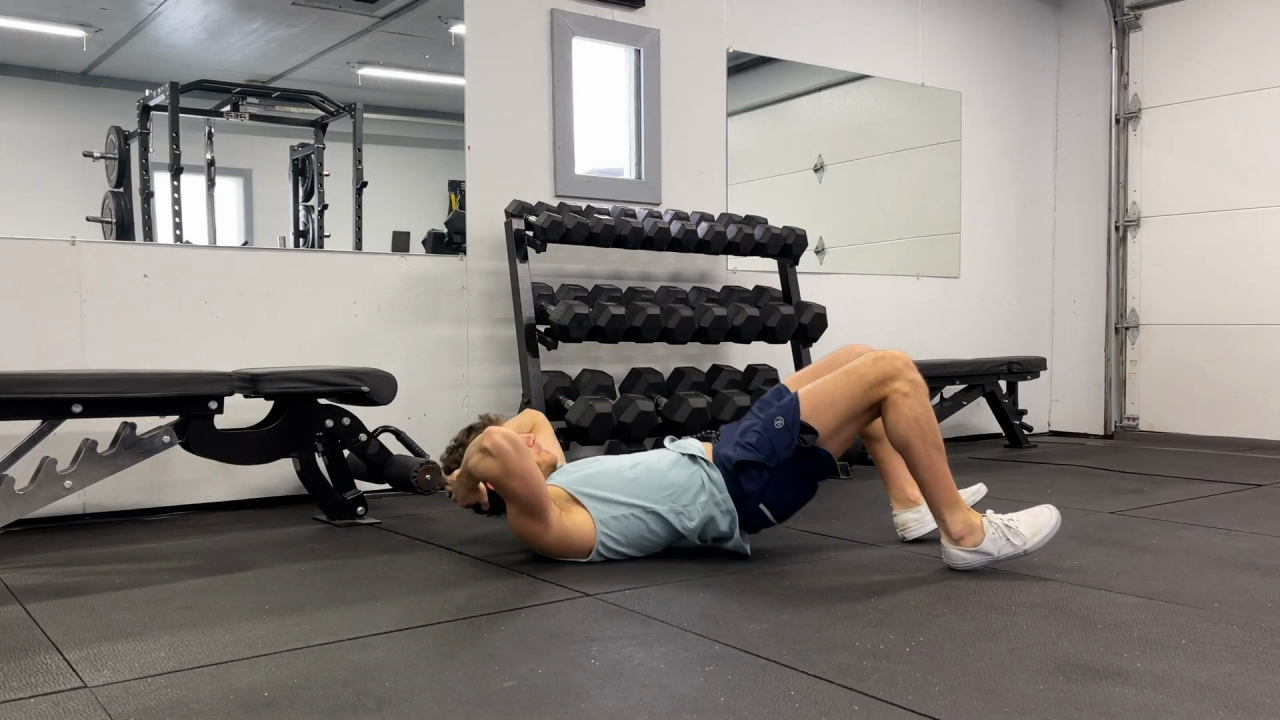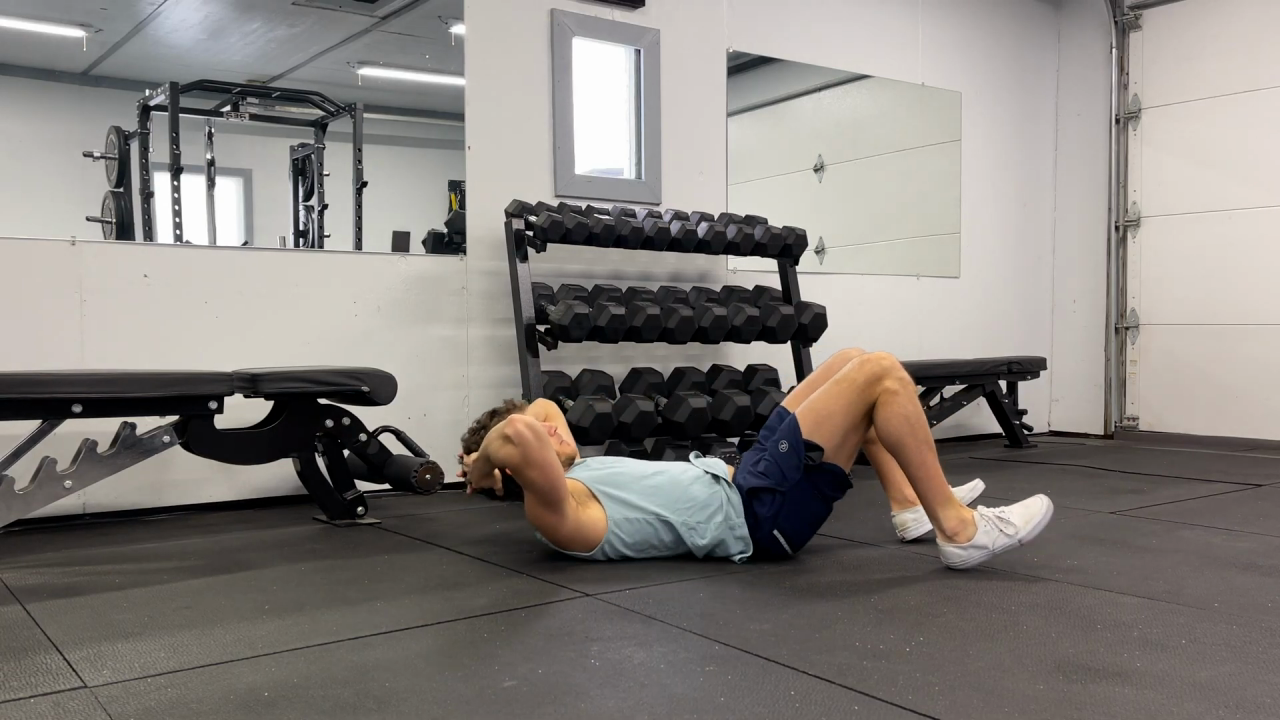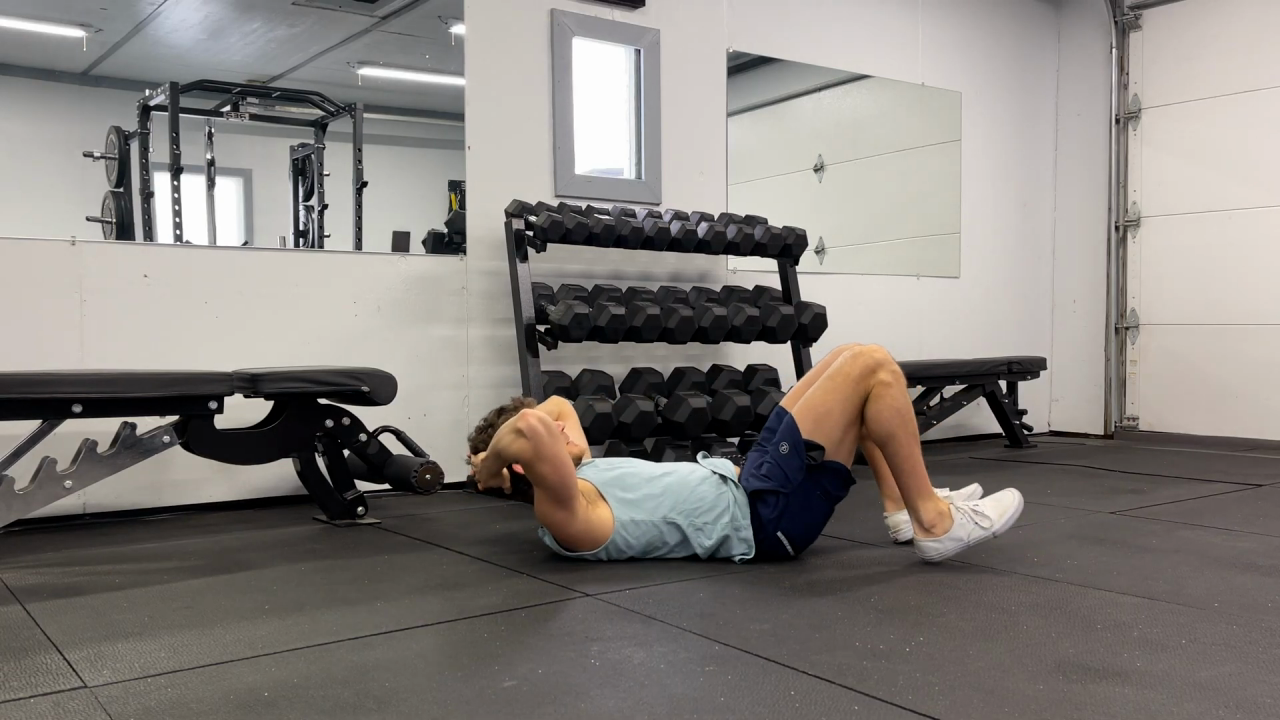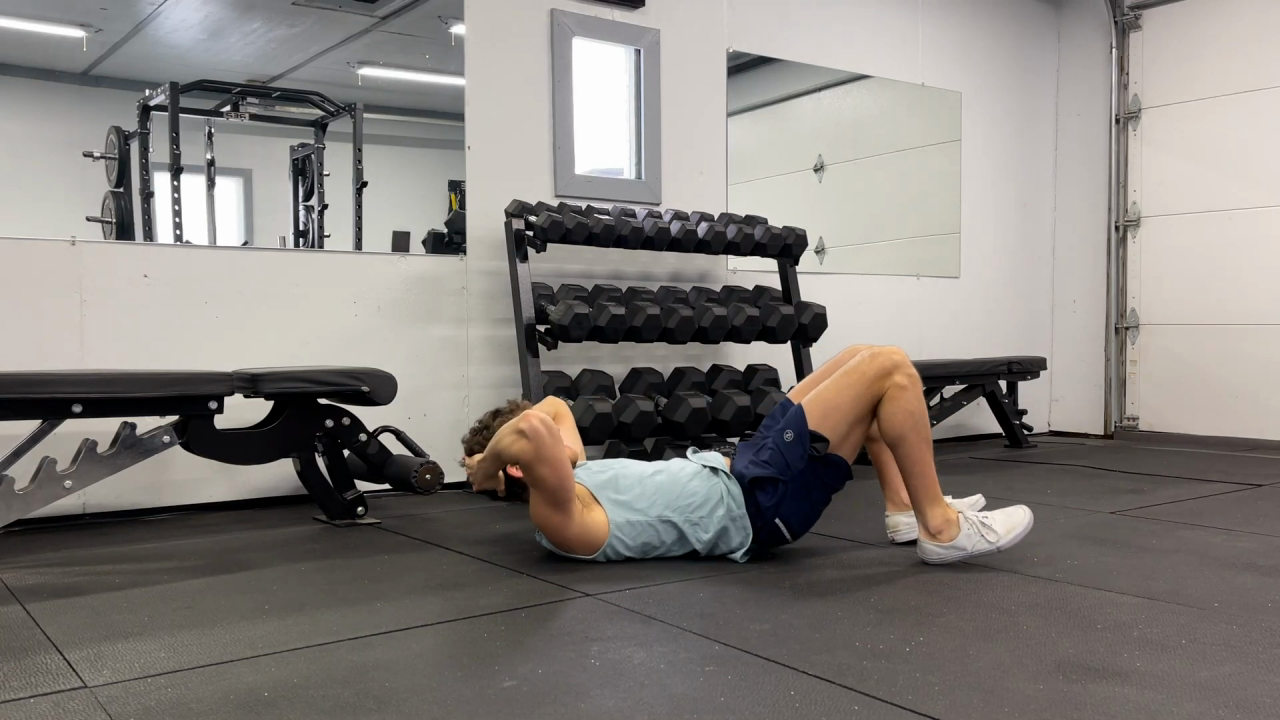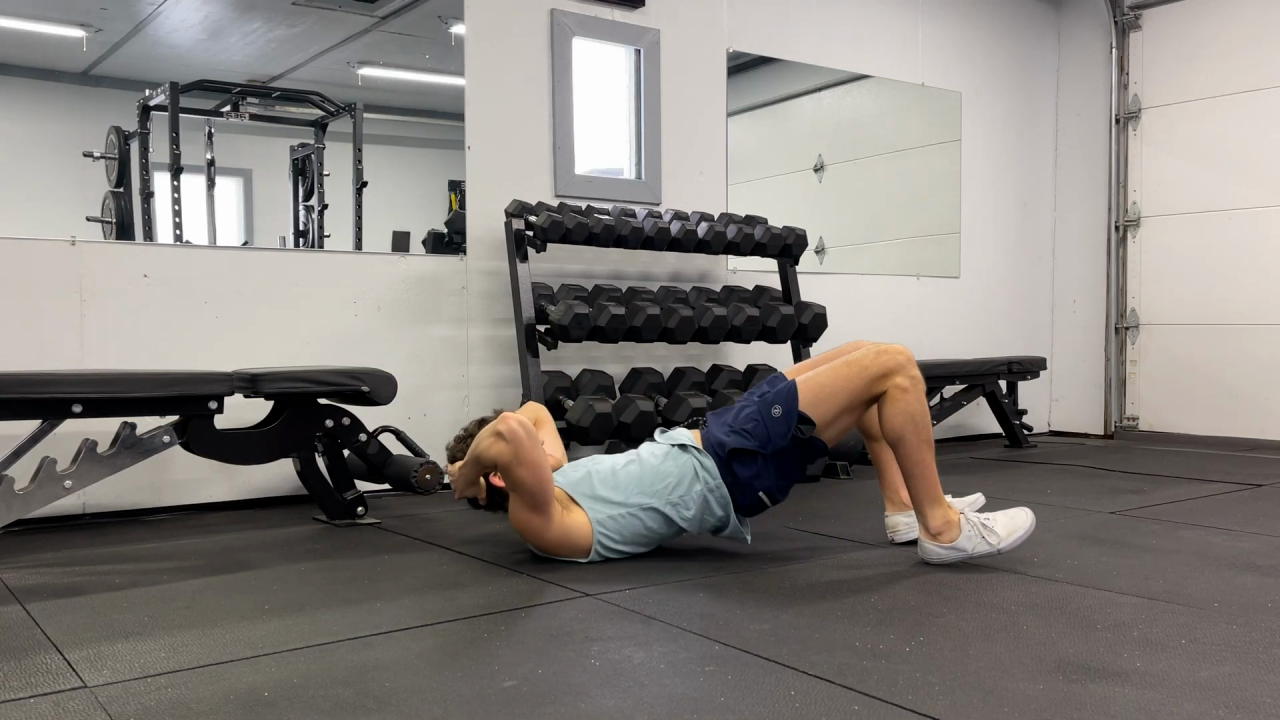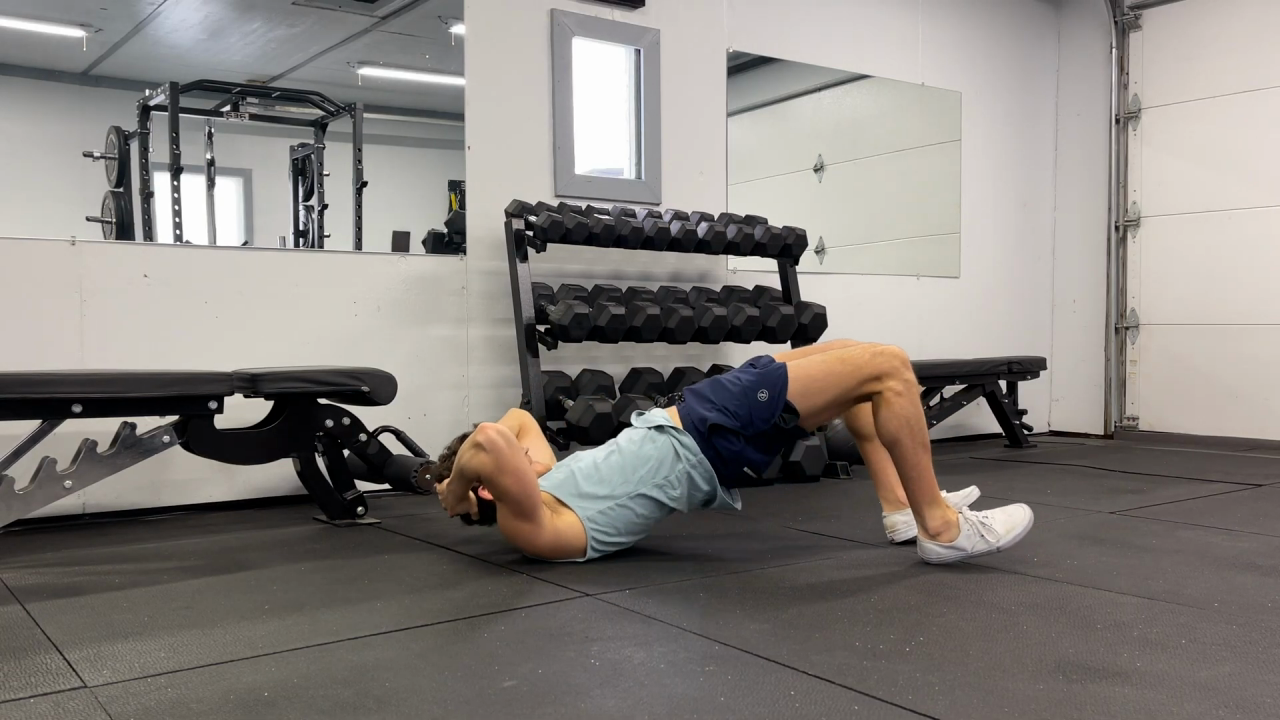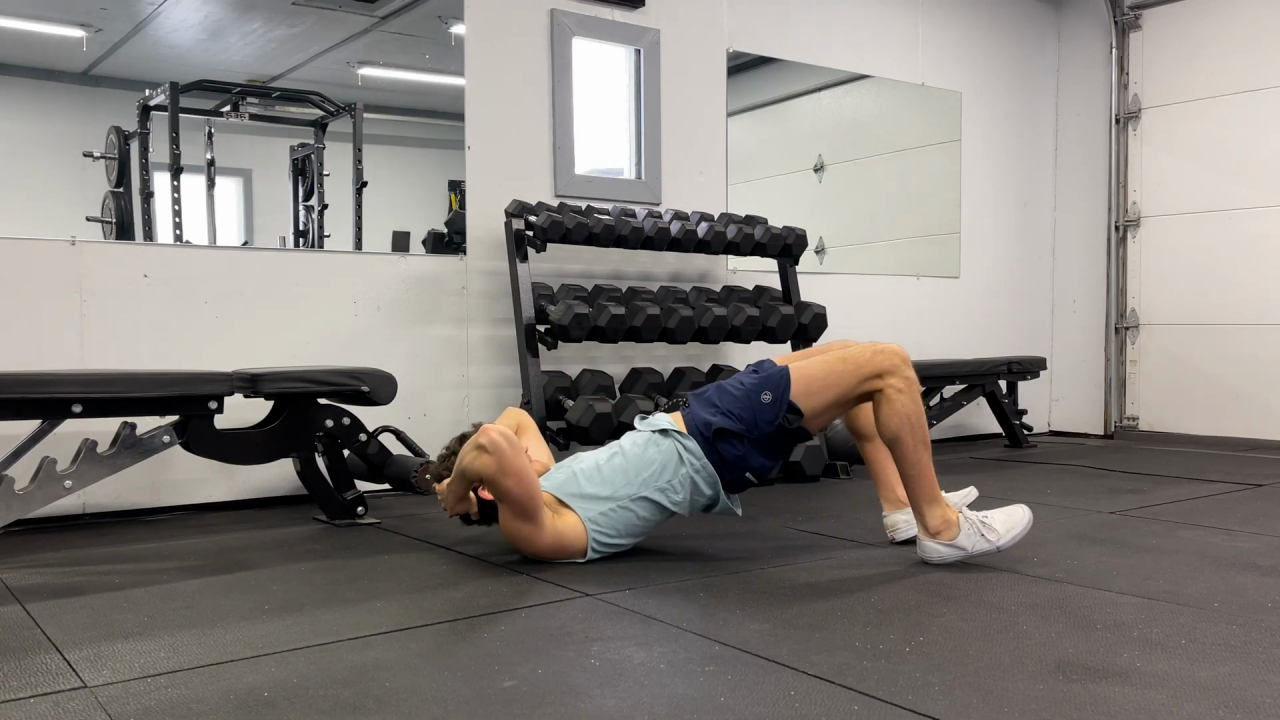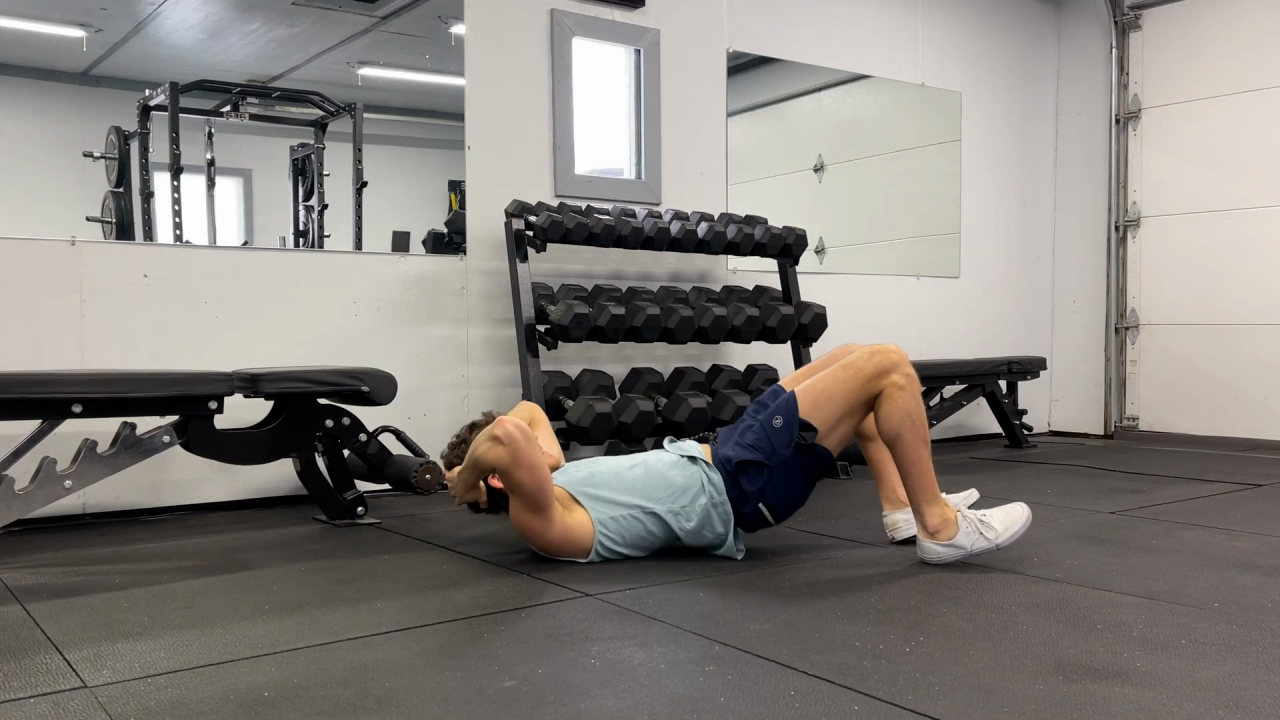
dt=0.2s
person 1, frame 1
left shoulder: (558, 484)
right shoulder: (542, 522)
left elbow: (531, 418)
right elbow: (498, 447)
right wrist: (466, 480)
left hip: (725, 460)
right hip: (742, 485)
left knee: (859, 359)
right knee: (896, 372)
left ankle: (913, 505)
right ankle: (965, 532)
person 1, frame 2
left shoulder: (572, 479)
right shoulder: (558, 516)
left elbow: (543, 406)
right elbow: (518, 432)
left wrist: (484, 461)
right wrist: (480, 470)
left hip: (739, 482)
right hip: (762, 512)
left knee: (855, 363)
right knee: (882, 373)
left ankle: (911, 507)
right ankle: (958, 529)
person 1, frame 3
left shoulder: (577, 480)
right shoulder: (563, 515)
left elbow: (555, 405)
right elbow: (528, 428)
left wrist: (532, 448)
right wrist: (490, 468)
left hip: (743, 484)
right hip: (765, 512)
left knee: (854, 362)
right knee: (875, 366)
left ankle: (906, 509)
right ankle: (935, 523)
person 1, frame 4
left shoulder: (573, 485)
right shoulder: (560, 520)
left elbow: (555, 405)
right elbow: (531, 429)
left wrist: (504, 451)
right wrist: (486, 468)
left hip: (736, 473)
right hip: (758, 495)
left knee: (866, 360)
right knee: (893, 368)
left ankle: (907, 511)
right ankle: (943, 528)
person 1, frame 5
left shoulder: (554, 487)
right shoulder: (540, 523)
left elbow: (533, 411)
right elbow: (507, 432)
left wrist: (494, 471)
right wrist: (467, 474)
left hip: (720, 443)
right hip: (733, 458)
left knee: (865, 357)
right knee: (896, 367)
left ankle: (905, 510)
right ankle: (942, 530)
person 1, frame 6
left shoulder: (542, 489)
right shoulder: (529, 527)
left elbow: (517, 417)
right elbow: (488, 442)
right wrist: (454, 492)
left hip: (704, 419)
right hip: (717, 434)
left knee: (855, 356)
right knee: (889, 368)
left ankle: (903, 510)
right ankle: (941, 528)
person 1, frame 7
left shoulder: (542, 490)
right shoulder: (530, 528)
left elbow: (514, 417)
right elbow: (490, 445)
right wrist: (456, 493)
left hip: (703, 424)
right hip: (719, 446)
left knee: (851, 356)
right knee: (891, 366)
left ankle: (903, 510)
right ankle: (940, 526)
person 1, frame 8
left shoulder: (555, 485)
right shoulder: (541, 522)
left elbow: (527, 411)
right elbow: (507, 434)
left wrist: (482, 474)
right wrist: (466, 481)
left hip: (726, 461)
right hip: (744, 484)
left knee: (854, 360)
right knee: (889, 365)
left ankle: (904, 509)
right ankle: (941, 528)
